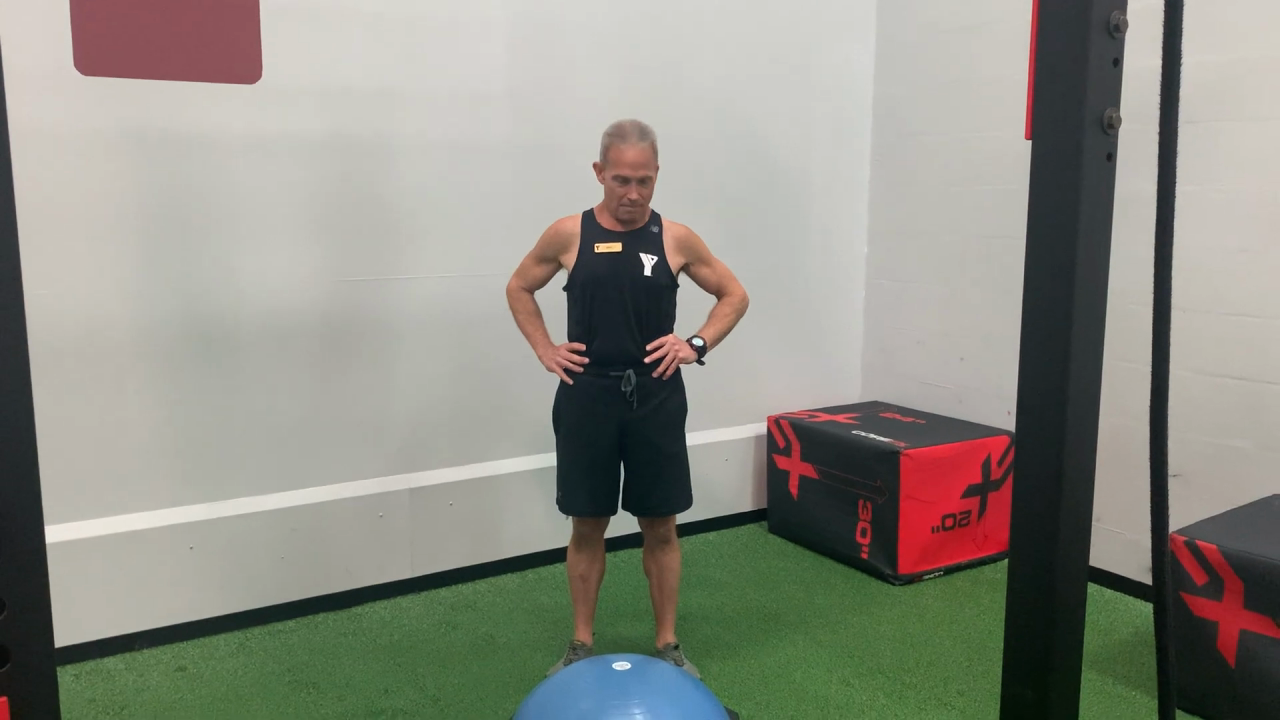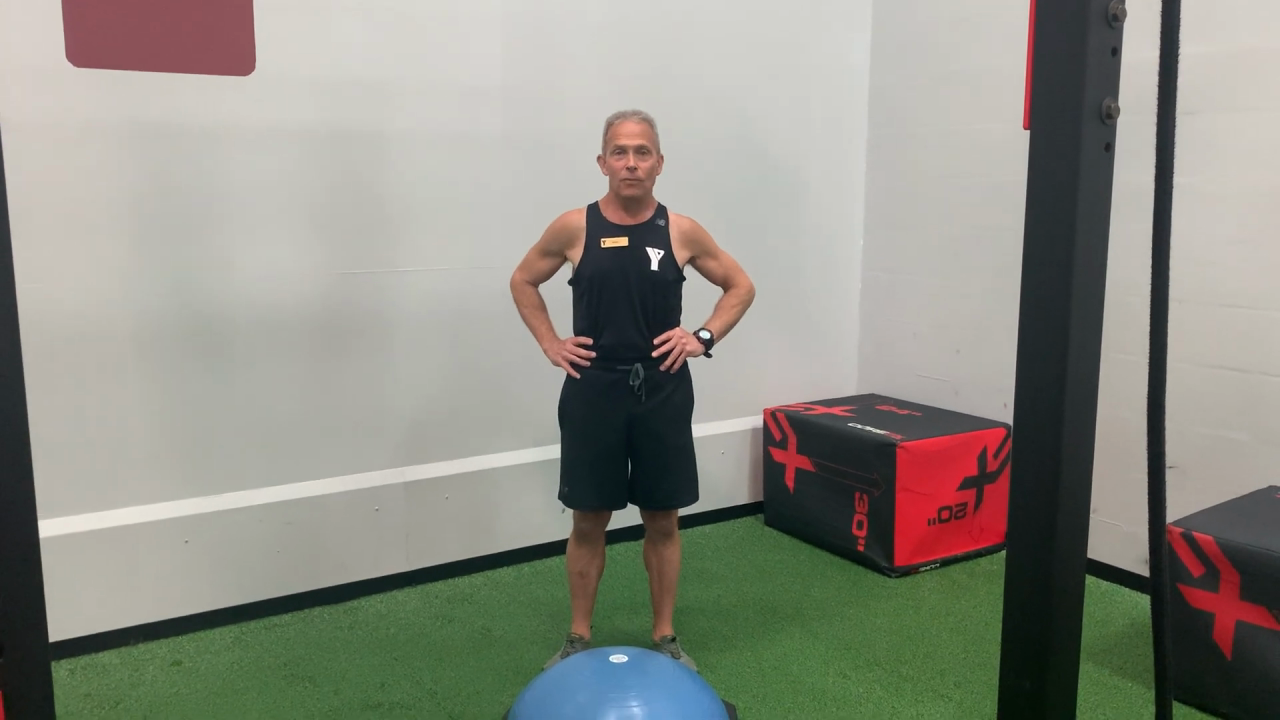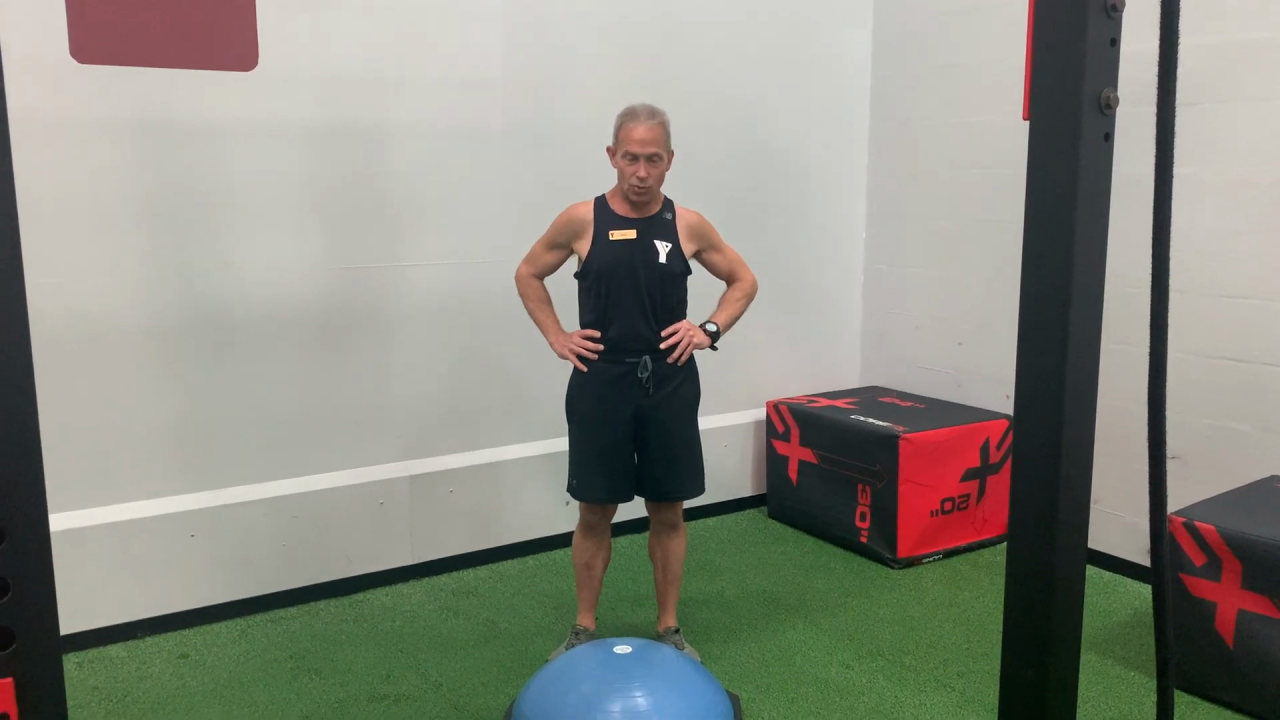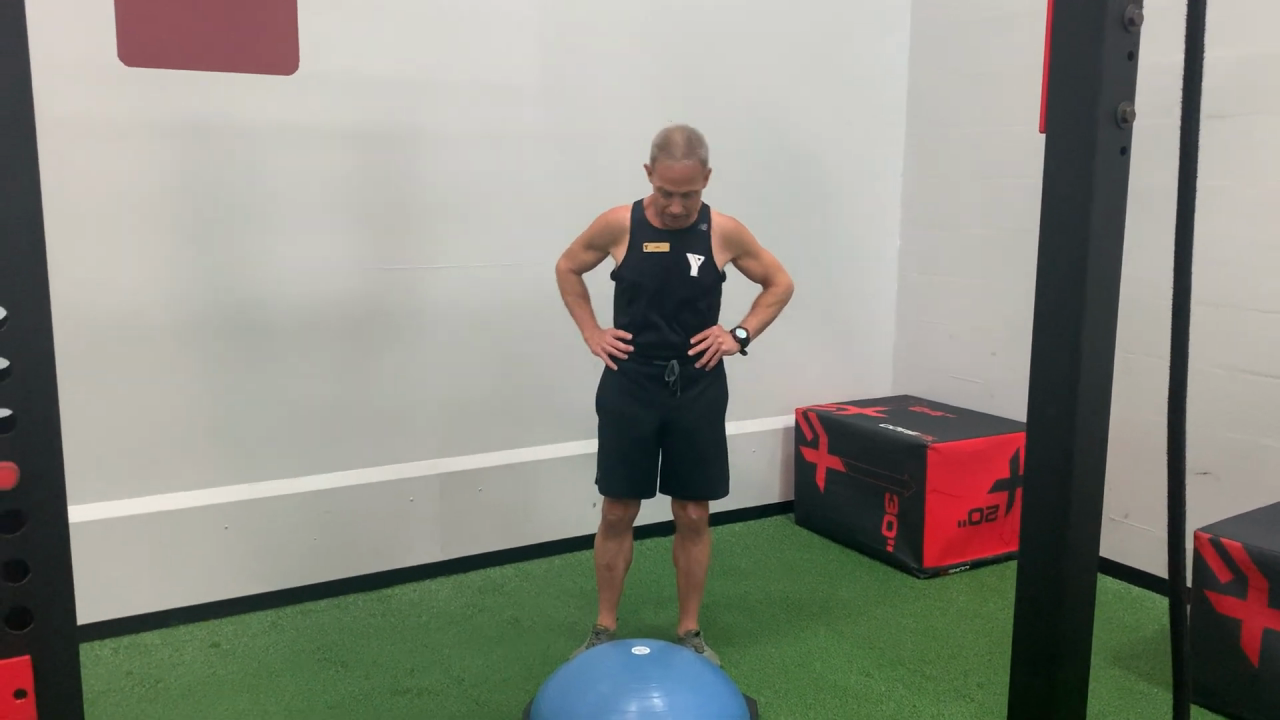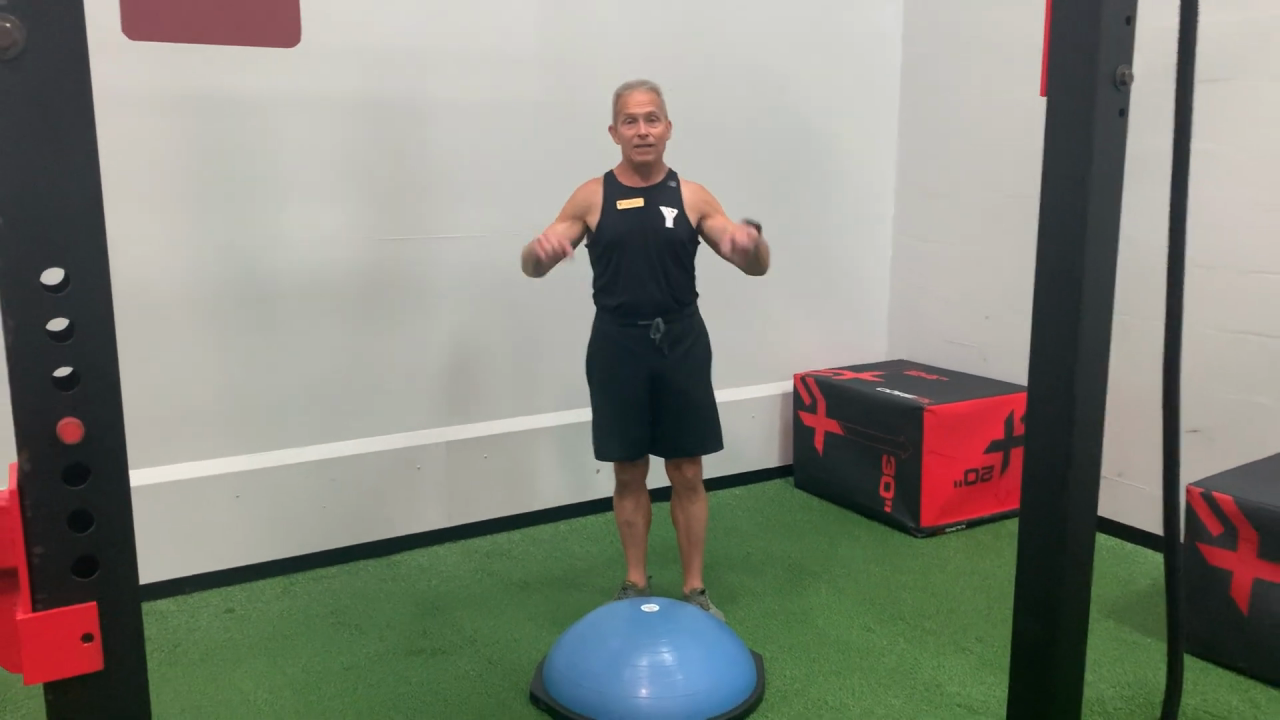
dt=1s
person 1, frame 1
left shoulder: (676, 238)
right shoulder: (568, 234)
left elbow: (734, 295)
right elbow: (519, 287)
left wrist: (698, 345)
right wrist: (544, 349)
left hip: (656, 397)
right hip: (587, 396)
left knee: (660, 527)
right knee: (587, 526)
left ankle: (667, 644)
right ankle: (581, 644)
person 1, frame 2
left shoulder: (682, 231)
right shoulder: (573, 227)
left elbow: (740, 286)
right elbow: (523, 281)
left wrist: (704, 338)
right wrist: (550, 343)
left hip: (663, 391)
right hip: (593, 390)
left knee: (662, 521)
right knee: (588, 520)
left ankle: (664, 636)
right ankle: (578, 637)
person 1, frame 3
left shoulder: (688, 225)
right shoulder: (581, 220)
left elbow: (743, 281)
right elbow: (528, 274)
left wrist: (710, 331)
right wrist: (556, 337)
left hip: (670, 385)
right hip: (600, 384)
left knee: (668, 513)
right knee: (595, 513)
left ankle: (668, 628)
right ankle: (584, 629)
person 1, frame 4
left shoulder: (724, 231)
right shoulder: (618, 224)
left elbow: (779, 283)
right elbow: (567, 268)
left wrist: (740, 336)
right wrist: (591, 333)
left hip: (698, 387)
right hip: (630, 384)
left knee: (693, 516)
right knee: (617, 512)
left ankle: (690, 632)
right ankle: (604, 628)
person 1, frame 5
left shoulder: (692, 196)
right shoulder: (592, 195)
left elbow: (758, 265)
right elbow: (530, 264)
left wrist: (750, 242)
right wrist: (545, 249)
left hip: (682, 342)
right hip: (617, 345)
left knee: (687, 472)
right knee: (628, 473)
left ankle: (694, 588)
right ankle: (634, 583)
